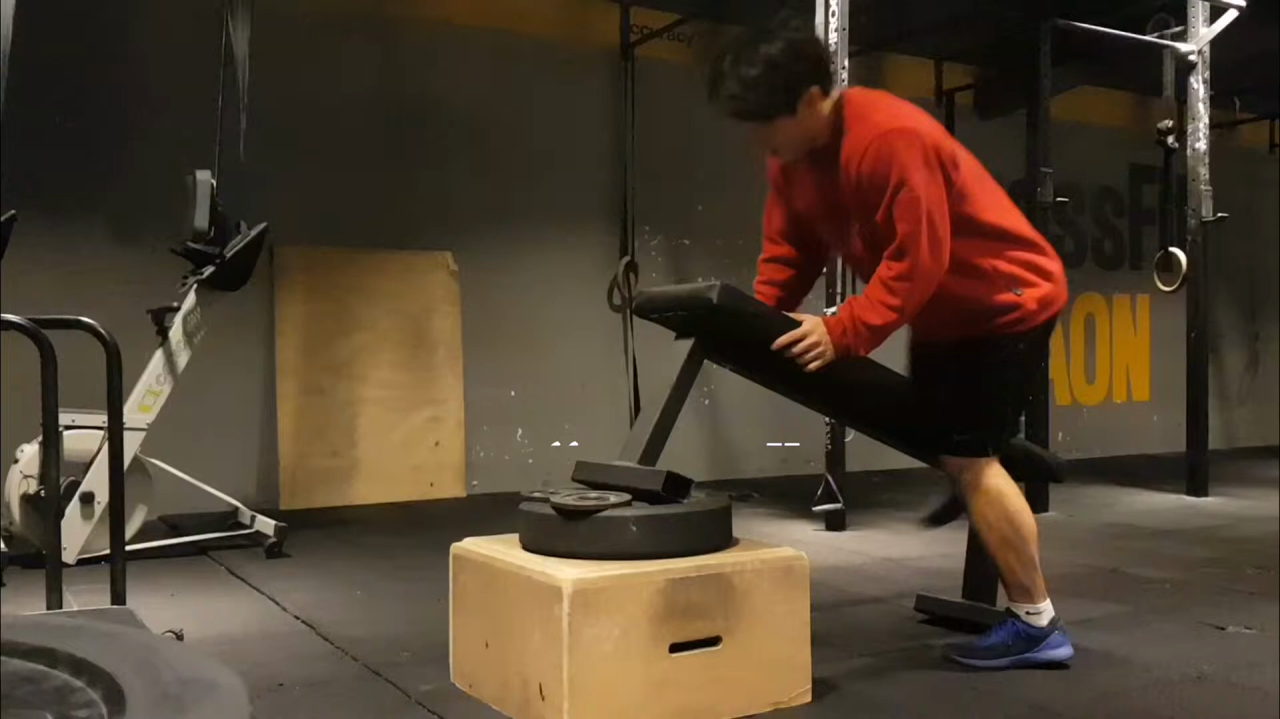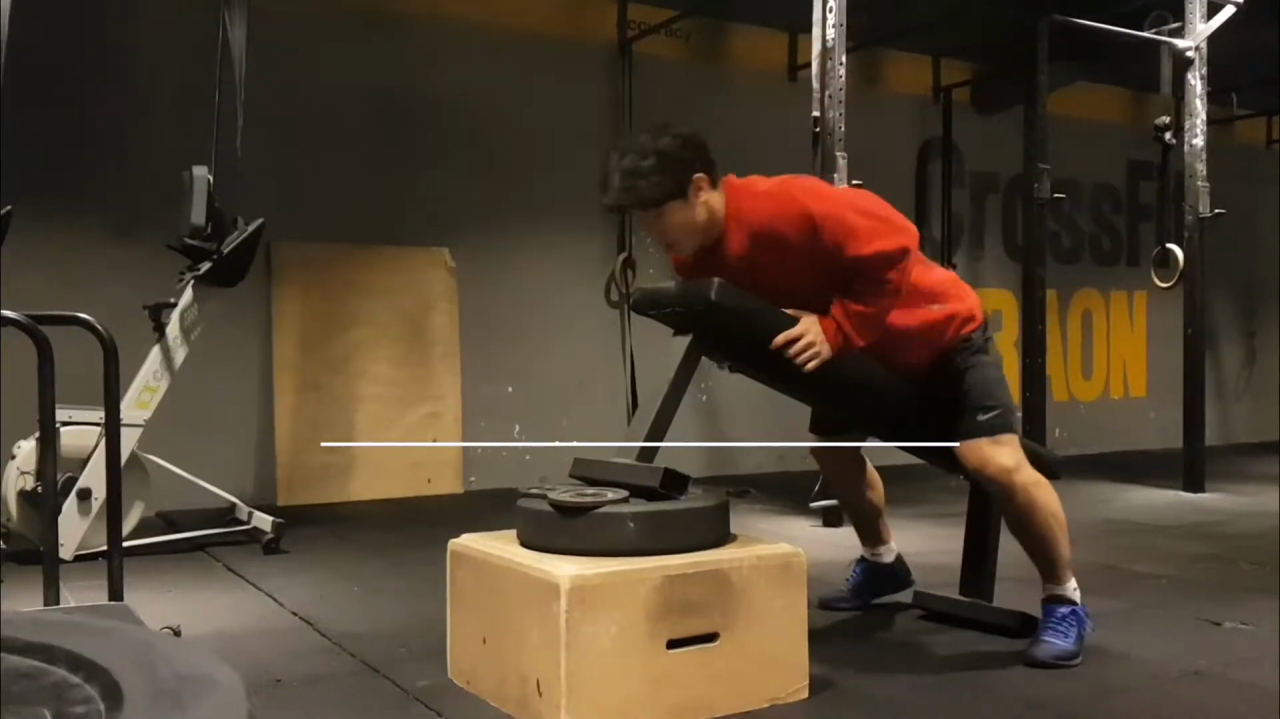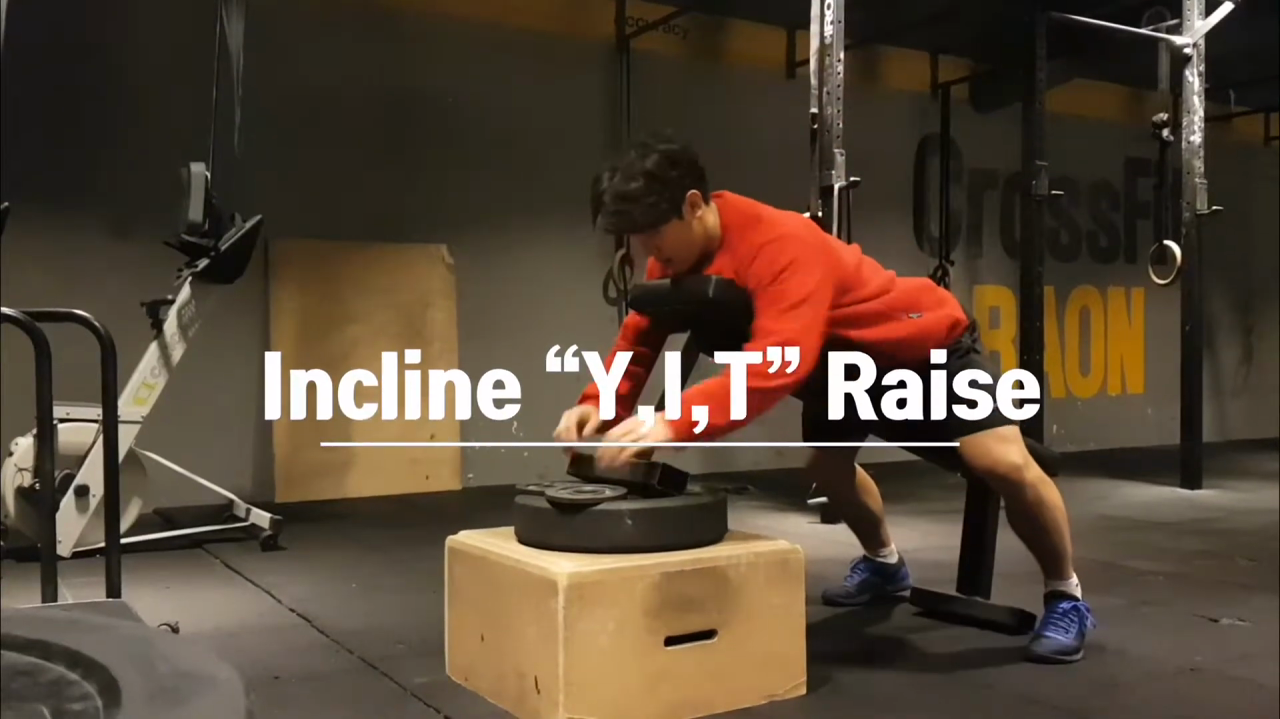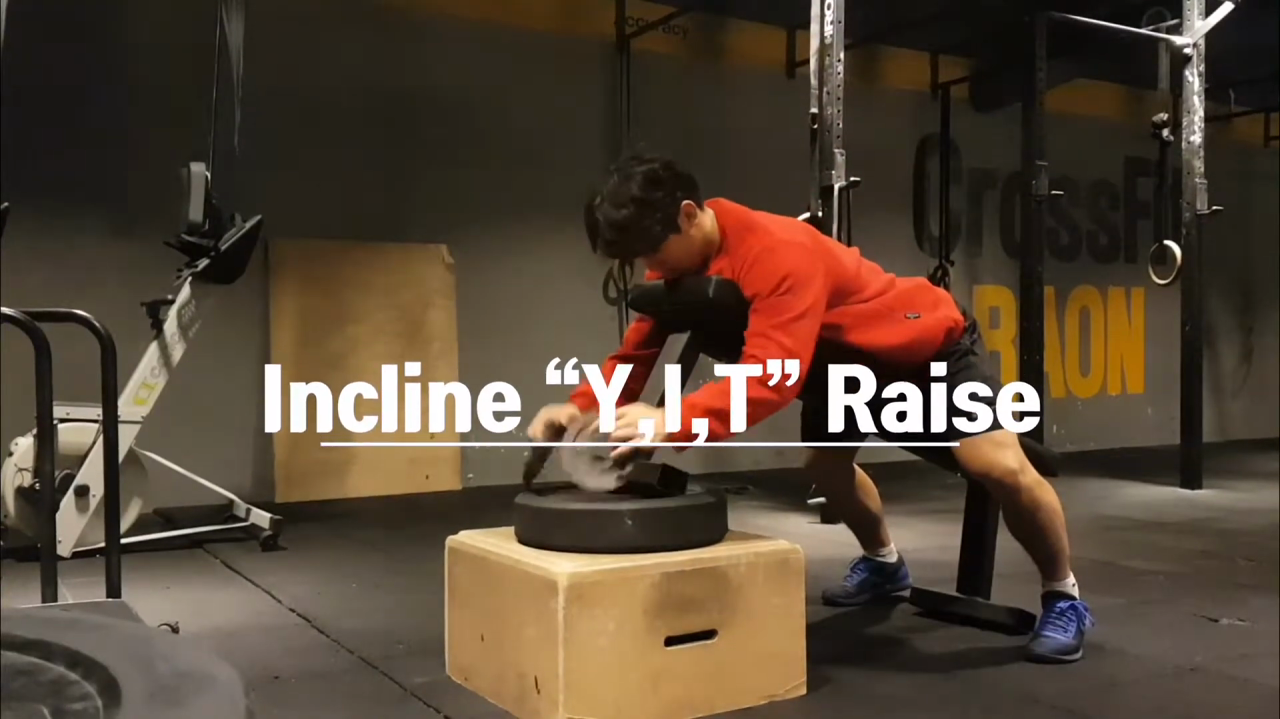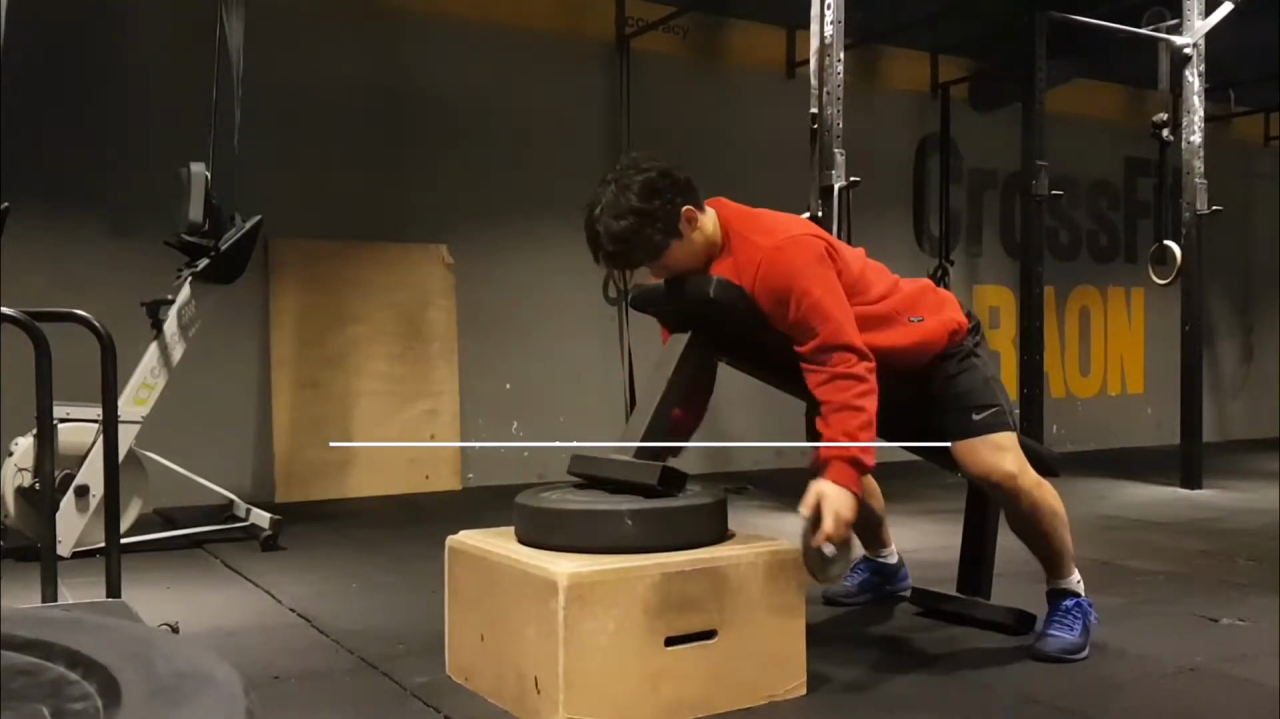
dt=0.7s
person 1, frame 1
left shoulder: (892, 136)
right shoulder: (791, 158)
left elbow: (918, 261)
right elbow: (791, 250)
left wrist: (841, 332)
left hip: (1005, 299)
right hip: (940, 306)
left knee: (968, 460)
right knee: (922, 418)
left ankle: (1036, 625)
person 1, frame 2
left shoulder: (783, 205)
right shoulder: (691, 255)
left elbow: (894, 246)
left wrist: (834, 331)
left hip: (940, 333)
right hip: (860, 350)
left knee: (996, 463)
right knee: (831, 450)
left ankle: (1064, 601)
right ankle: (882, 562)
person 1, frame 3
left shoulder: (780, 245)
right shoulder: (677, 257)
left elbow: (772, 363)
right elbow: (638, 343)
left wrist: (673, 425)
right wrist: (593, 405)
left hip: (927, 342)
left knee: (1003, 463)
right knee: (826, 462)
left ankle: (1066, 598)
right ankle: (883, 563)
person 1, frame 4
left shoulder: (777, 253)
right shoulder: (682, 263)
left elbow: (771, 374)
right elbow: (638, 354)
left wrist: (673, 426)
right wrist: (581, 408)
left hip: (928, 343)
right hip: (853, 358)
left knee: (999, 467)
right knee: (823, 461)
left ankle: (1063, 598)
right ankle: (883, 562)
person 1, frame 5
left shoulder: (783, 252)
right shoulder: (690, 265)
left elbow: (843, 365)
left wrist: (843, 475)
left hip: (933, 343)
right hip: (872, 357)
left knee: (999, 469)
right knee: (822, 463)
left ankle: (1069, 595)
right ankle: (884, 563)
